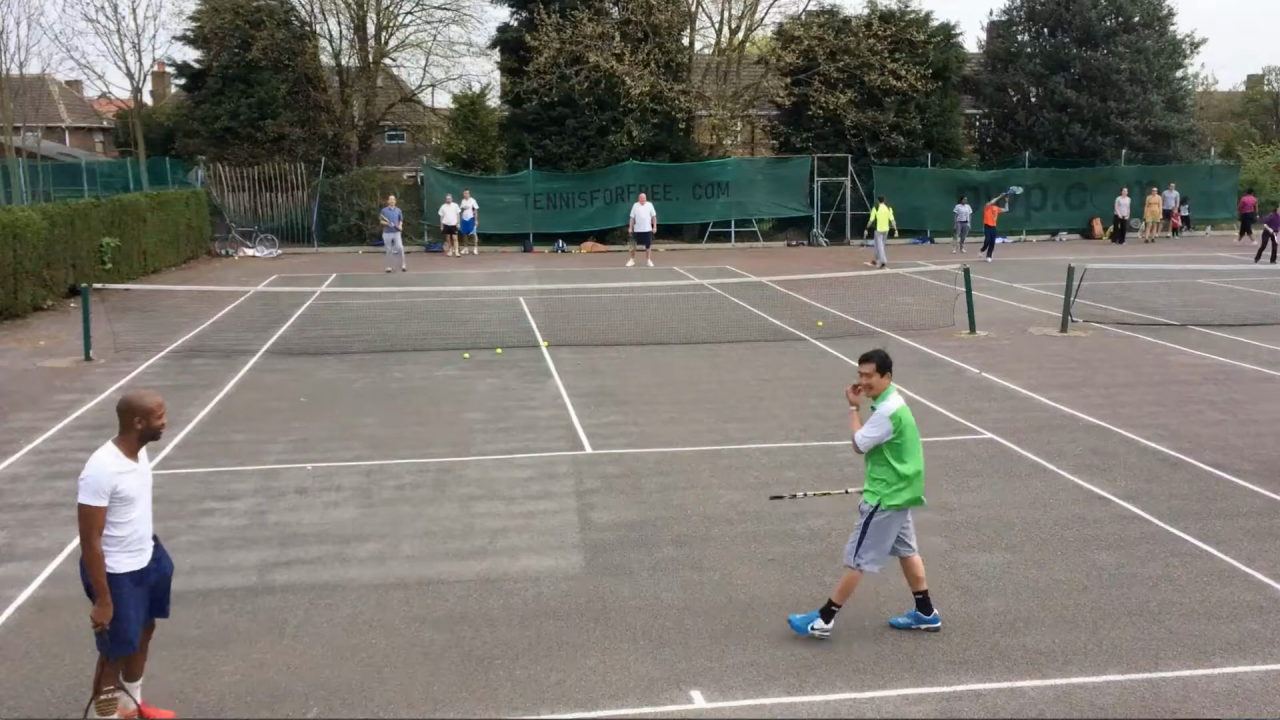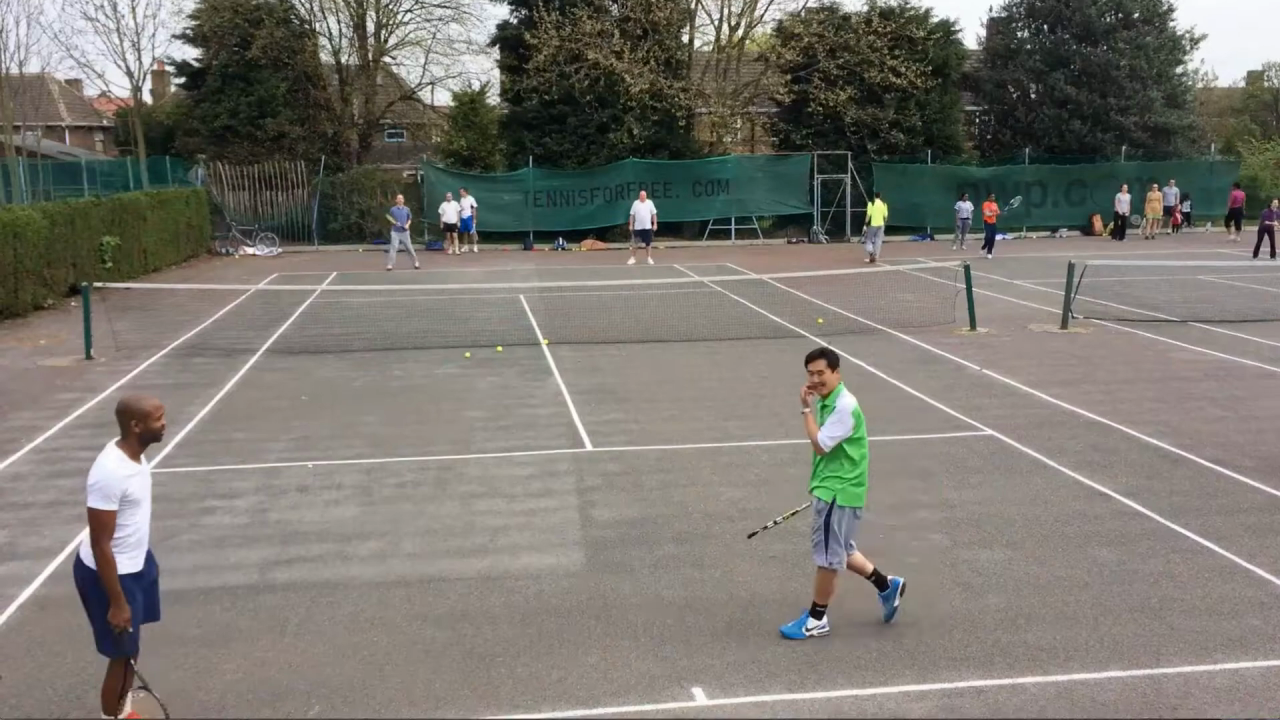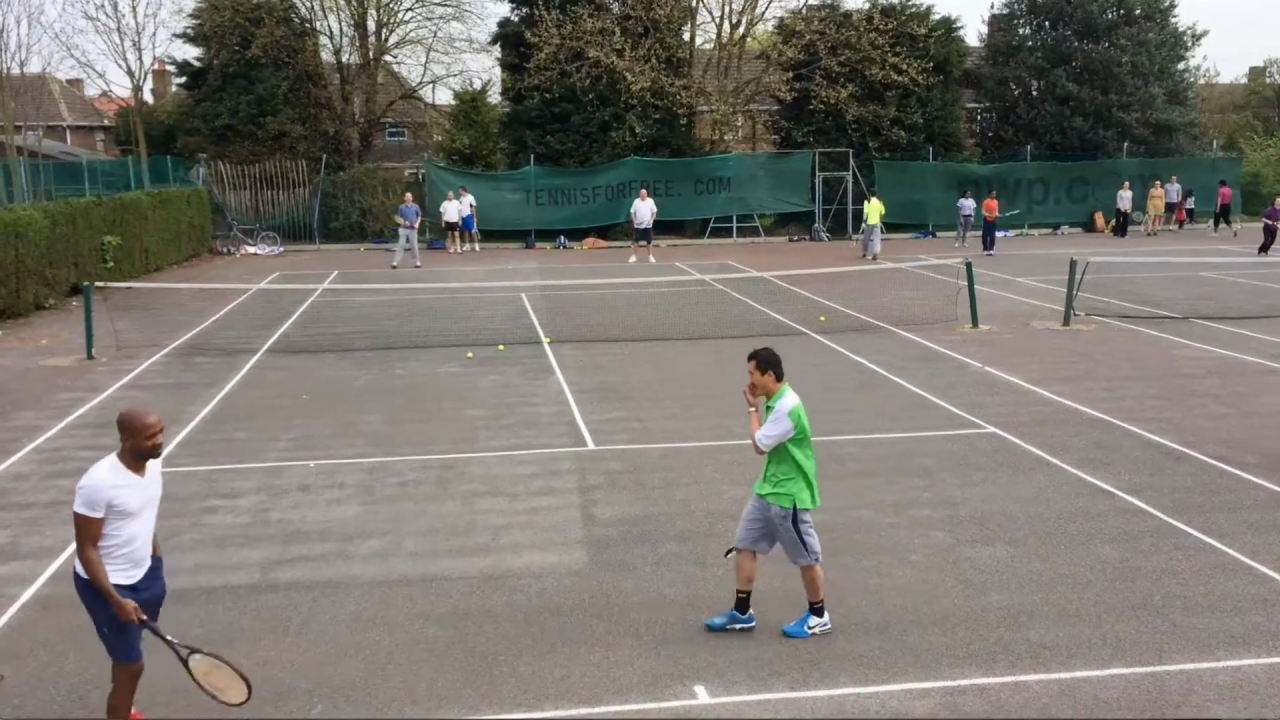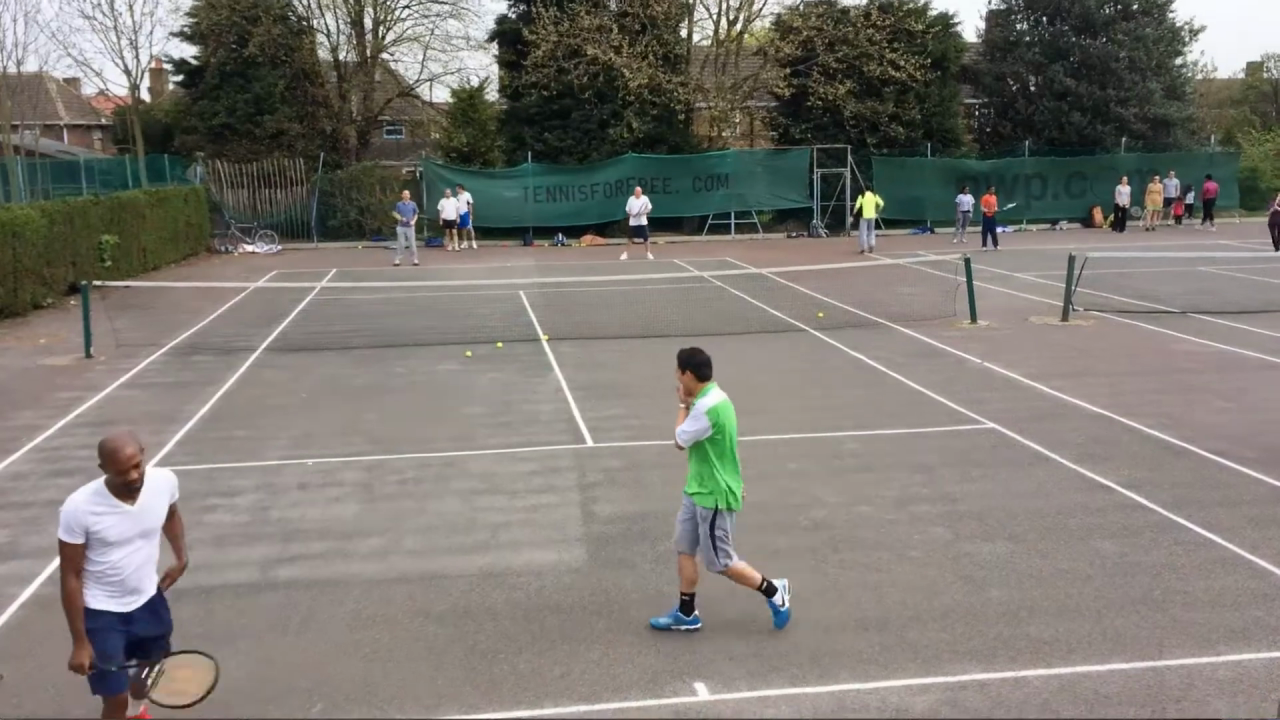
dt=0.3s
person 1, frame 1
left shoulder: (138, 450)
right shoulder: (101, 471)
right elbow: (90, 541)
right wrist: (102, 599)
left hip: (146, 561)
right hip: (115, 574)
left knee: (143, 631)
right knee: (115, 652)
person 1, frame 2
left shoulder: (133, 455)
right shoulder: (110, 473)
right elbow: (101, 545)
right wrist: (116, 604)
left hip: (136, 565)
right hip: (109, 574)
left knee: (130, 648)
right knee: (123, 655)
person 1, frame 3
left shoulder: (152, 463)
right shoulder: (98, 482)
right elbow: (86, 549)
left wrist: (155, 553)
right wrist: (115, 600)
left hip: (142, 574)
right hip: (105, 582)
left knee: (127, 652)
right knee: (131, 664)
person 1, frame 4
left shoulder: (164, 481)
right shoulder: (79, 509)
right elbow: (70, 578)
left wrist: (181, 557)
right wrist: (80, 641)
left hip: (147, 600)
right hip: (100, 612)
person 2, frame 1
left shoulder: (888, 410)
right shoulder: (893, 401)
left elbow: (859, 445)
left wrist: (854, 407)
left hip: (883, 497)
right hip: (898, 492)
left knee: (857, 560)
right knee: (906, 551)
left ankle: (824, 620)
right ankle: (925, 612)
person 2, frame 2
left shoulder: (845, 407)
right shoulder: (826, 401)
left elbow: (820, 446)
left wrist: (806, 410)
left hip: (836, 493)
right hip: (823, 489)
left knee: (827, 558)
right knee: (839, 552)
left ankle: (817, 617)
right ankle: (887, 585)
person 2, frame 3
left shoulder: (787, 407)
right shoulder: (776, 401)
left elbow: (760, 445)
left wrist: (752, 408)
left hip: (790, 496)
right hip: (768, 491)
left knee: (805, 557)
right knee: (745, 546)
left ankle: (818, 615)
right ankle: (741, 613)
person 2, frame 4
left shoulder: (707, 407)
right shoulder: (713, 398)
left elbow: (680, 441)
left wrist: (683, 406)
left hip: (712, 495)
right hip: (699, 491)
left knee: (720, 562)
right knee: (685, 551)
left ankle: (774, 591)
right ankle: (685, 613)
